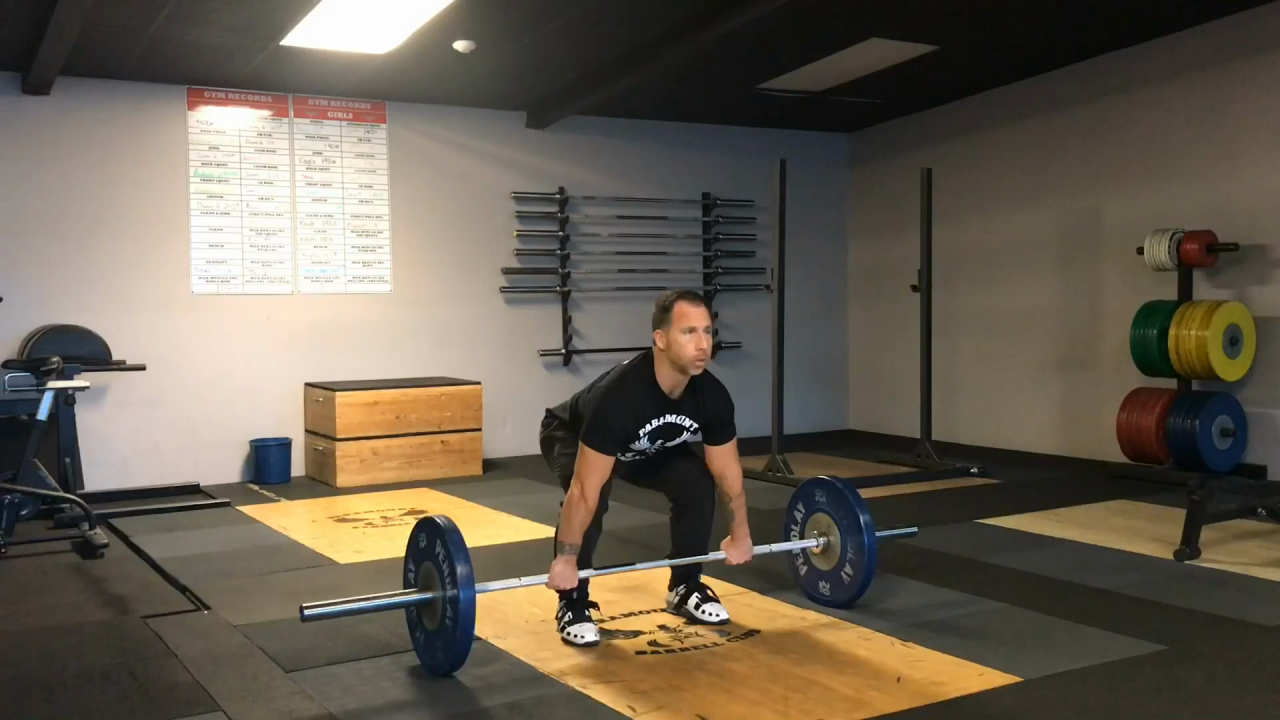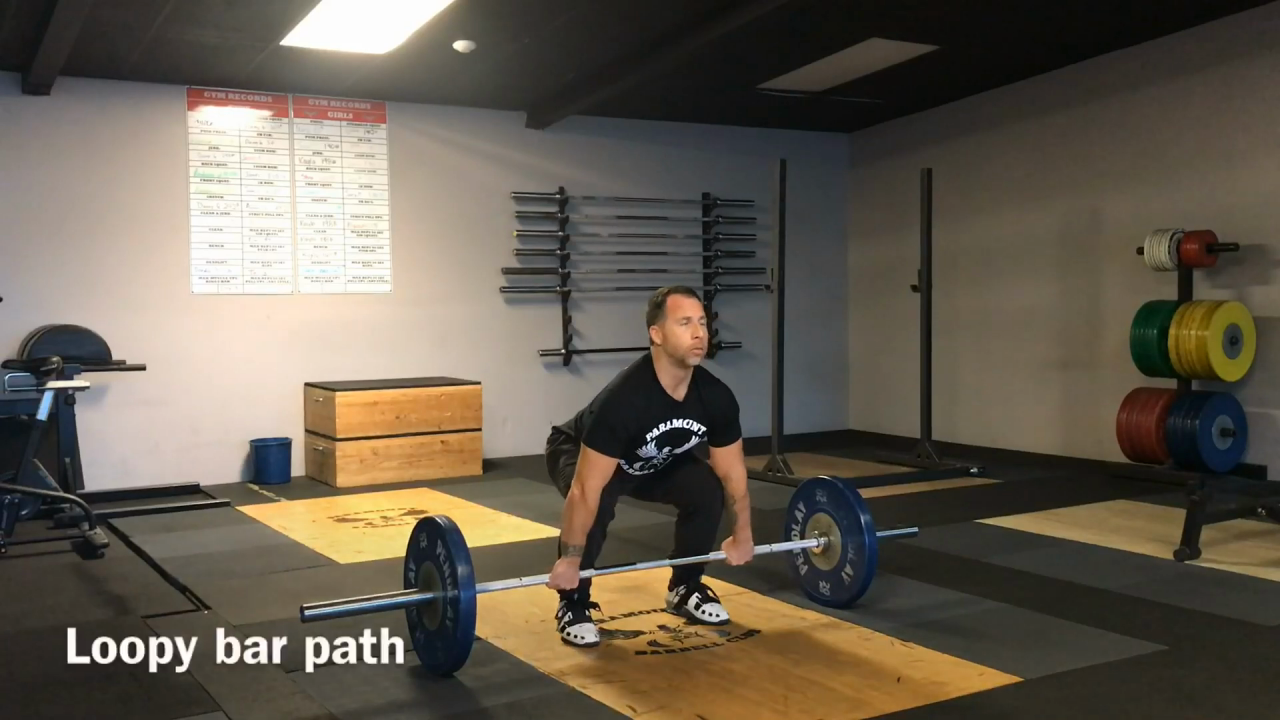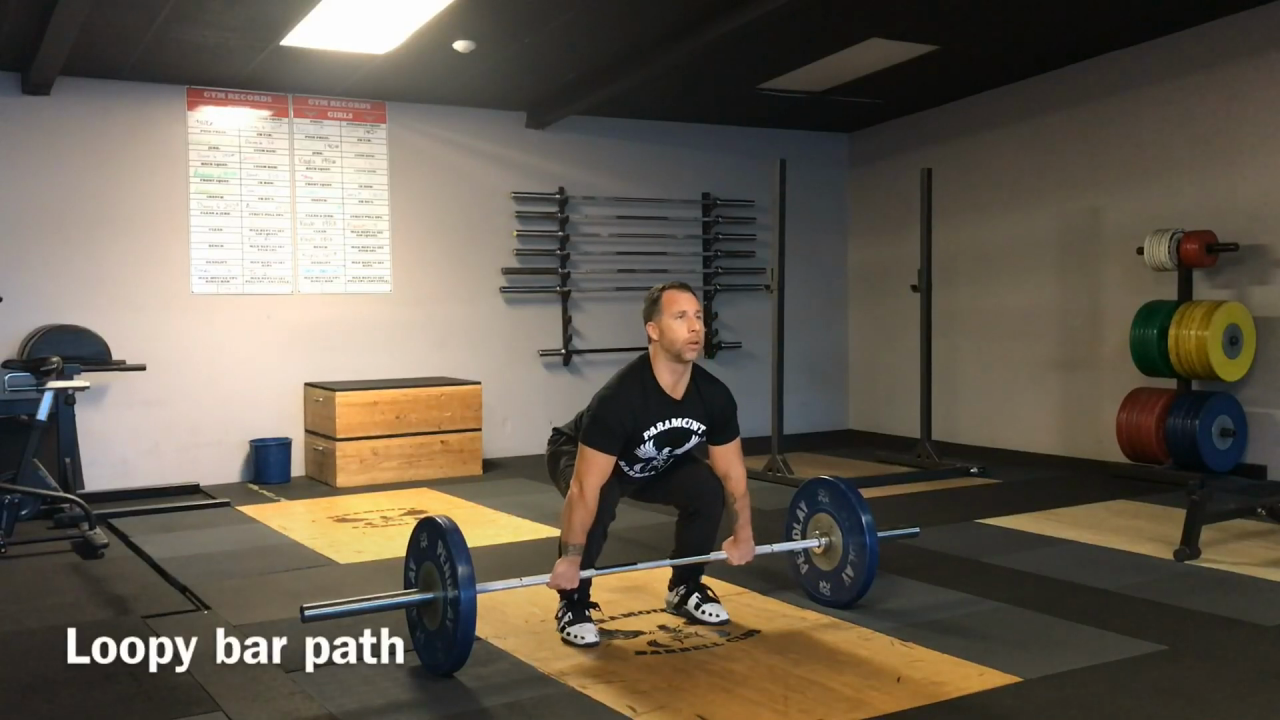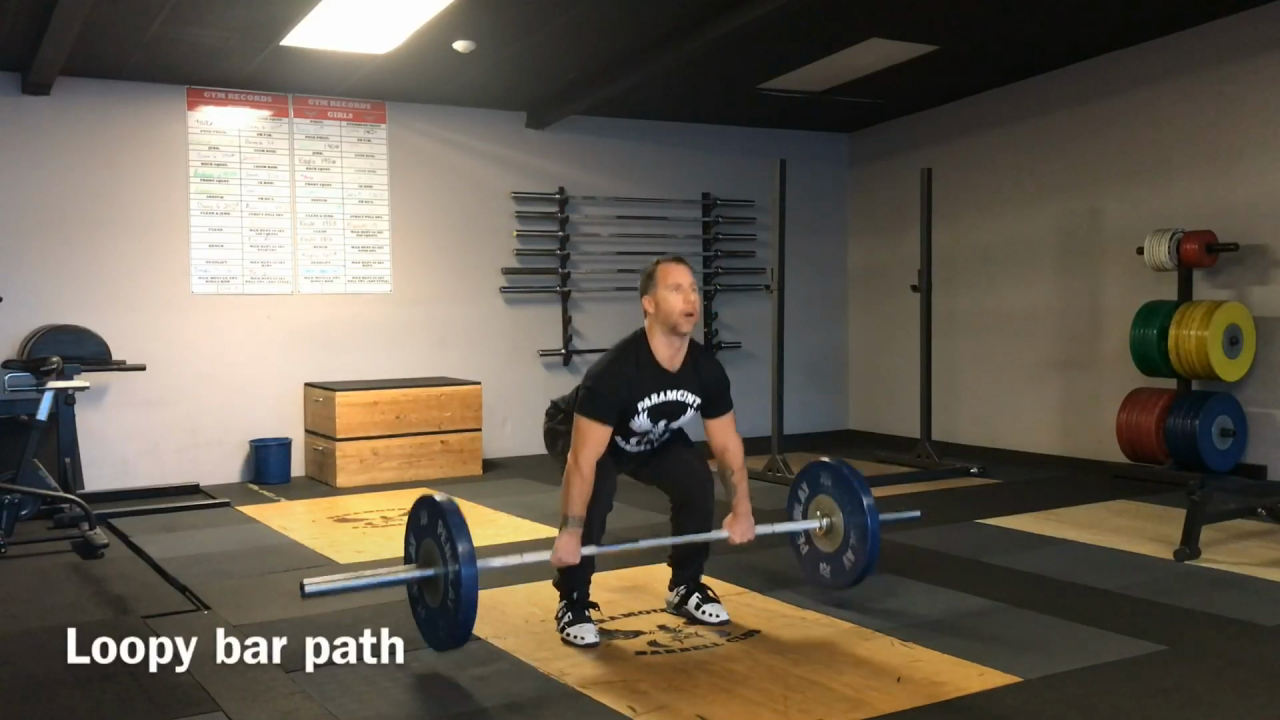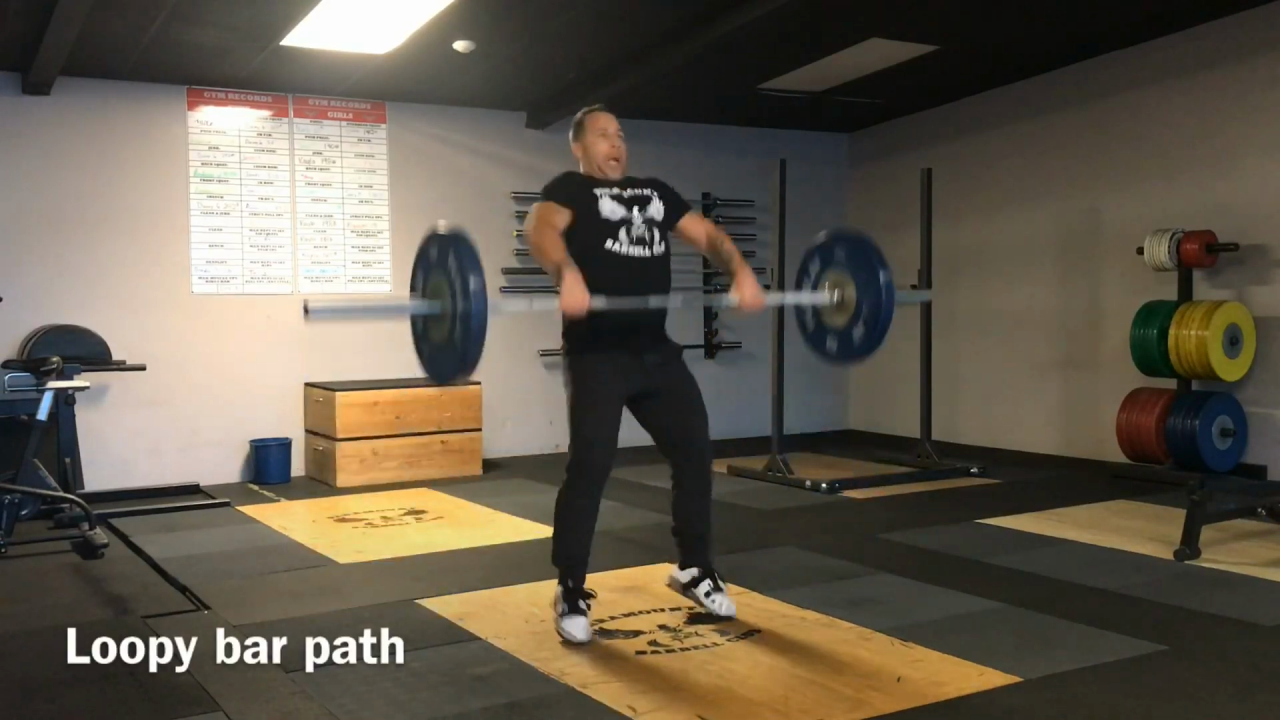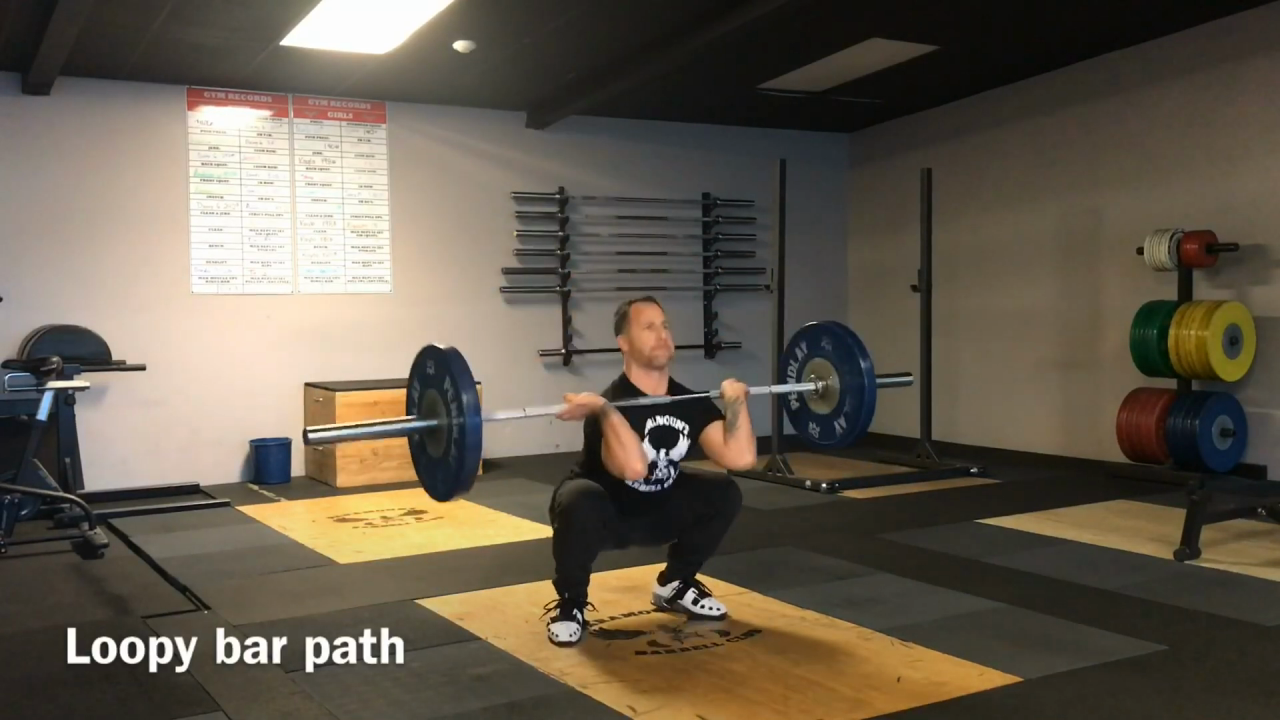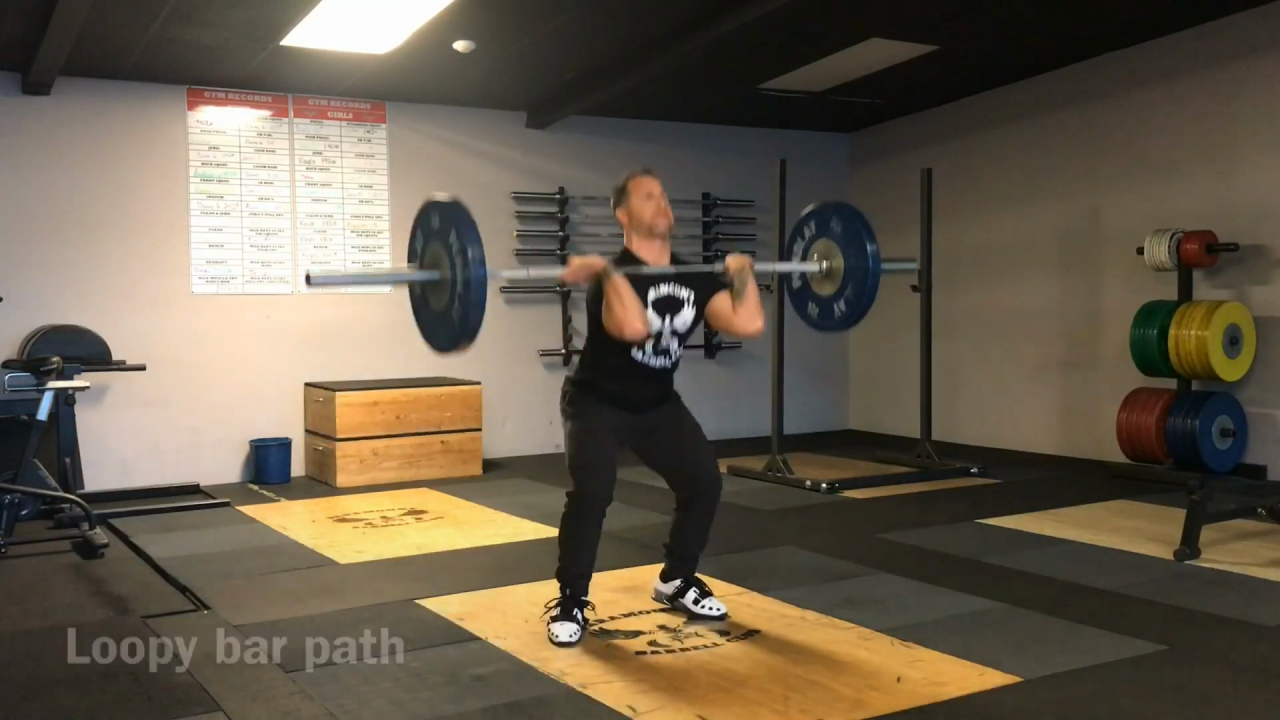
dt=0.7s
person 1, frame 1
left shoulder: (712, 395)
right shoulder: (620, 394)
left elbow: (727, 472)
right elbow: (585, 489)
left wrist: (739, 535)
right wrist: (566, 559)
right hip: (571, 434)
left knee: (697, 485)
right knee: (592, 500)
left ankle: (685, 588)
right ankle: (572, 603)
person 1, frame 2
left shoulder: (716, 396)
right shoulder: (623, 399)
left elbow: (732, 474)
right elbow: (586, 490)
left wrist: (742, 537)
right wrist: (569, 560)
left hip: (653, 461)
right hip: (577, 452)
left knee: (708, 490)
right knee: (597, 504)
left ankle: (685, 589)
right ankle: (572, 604)
person 1, frame 3
left shoulder: (713, 395)
right shoulder: (620, 398)
left elbow: (732, 472)
right elbow: (585, 488)
left wrist: (743, 535)
right wrist: (570, 560)
left hip: (653, 463)
right hip: (576, 454)
left knee: (707, 490)
right knee: (598, 505)
left ankle: (685, 589)
right ankle: (573, 604)
person 1, frame 4
left shoulder: (706, 369)
right shoulder: (616, 370)
left elbow: (727, 445)
right elbow: (585, 459)
left wrist: (741, 512)
right wrist: (570, 536)
left hip: (651, 437)
right hip: (576, 429)
left knee: (697, 484)
right knee: (595, 499)
left ankle: (686, 589)
right ankle: (572, 605)
person 1, frame 5
left shoulder: (654, 192)
right shoulder: (572, 189)
left elbow: (707, 234)
right elbow: (539, 229)
left wrist: (740, 272)
right wrist: (567, 273)
left hip: (658, 354)
right hip: (597, 357)
left knee: (694, 456)
right knee: (589, 466)
left ankle: (694, 569)
right ankle: (570, 592)
person 1, frame 6
left shoulder: (690, 403)
right shoulder: (612, 405)
left elbow: (741, 457)
right elbow: (632, 468)
left wrist: (734, 400)
right wrist: (602, 409)
left hip: (656, 509)
right hip: (599, 511)
left knee: (724, 496)
right knee: (580, 506)
left ankle: (675, 583)
right ankle: (570, 604)
person 1, frame 7
left shoulder: (694, 278)
right shoulder: (614, 276)
left elbow: (749, 323)
right elbow: (634, 326)
left wrist: (740, 272)
right wrist: (604, 270)
left hip: (658, 403)
right hip: (597, 402)
left knee: (704, 479)
right knee: (593, 487)
left ankle: (677, 580)
right ankle: (571, 600)
